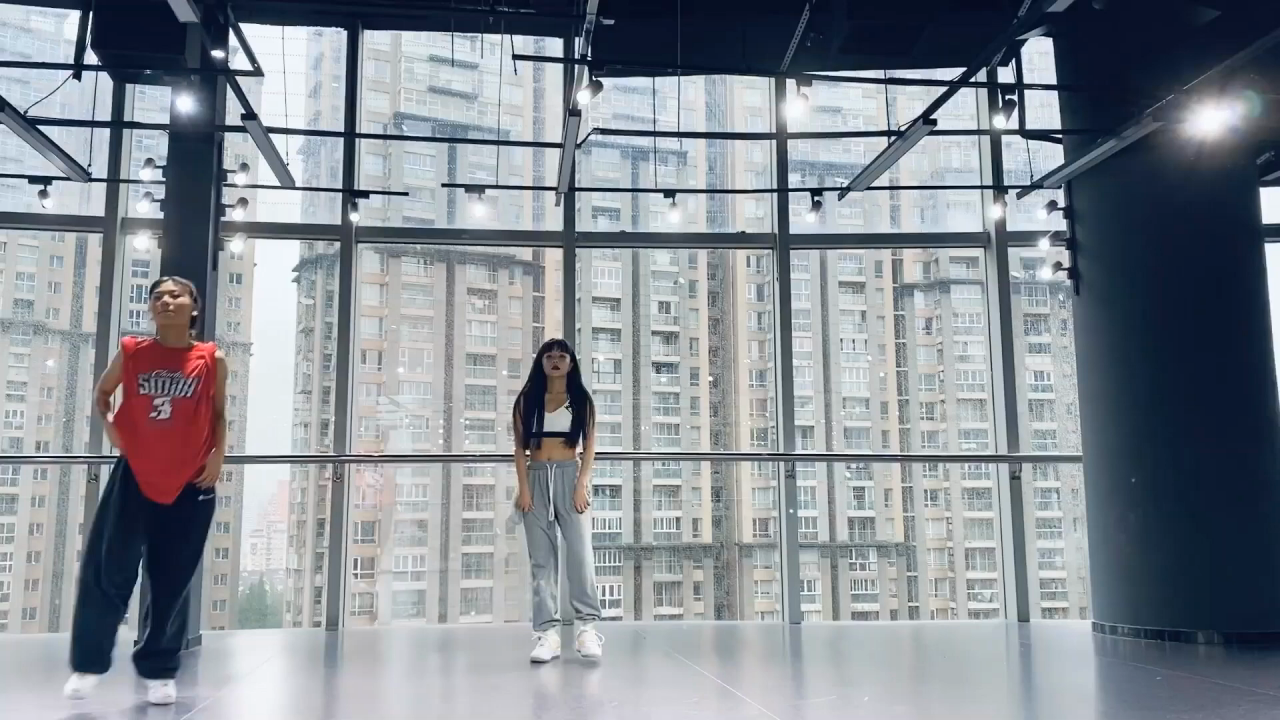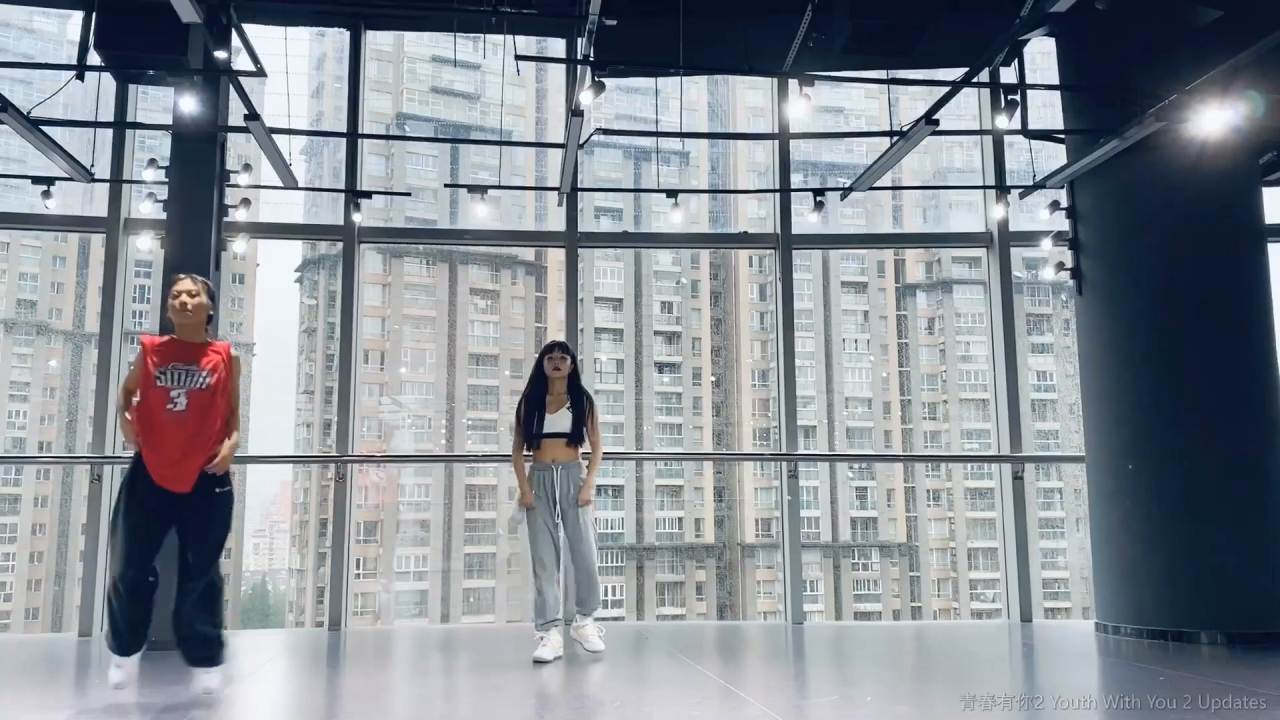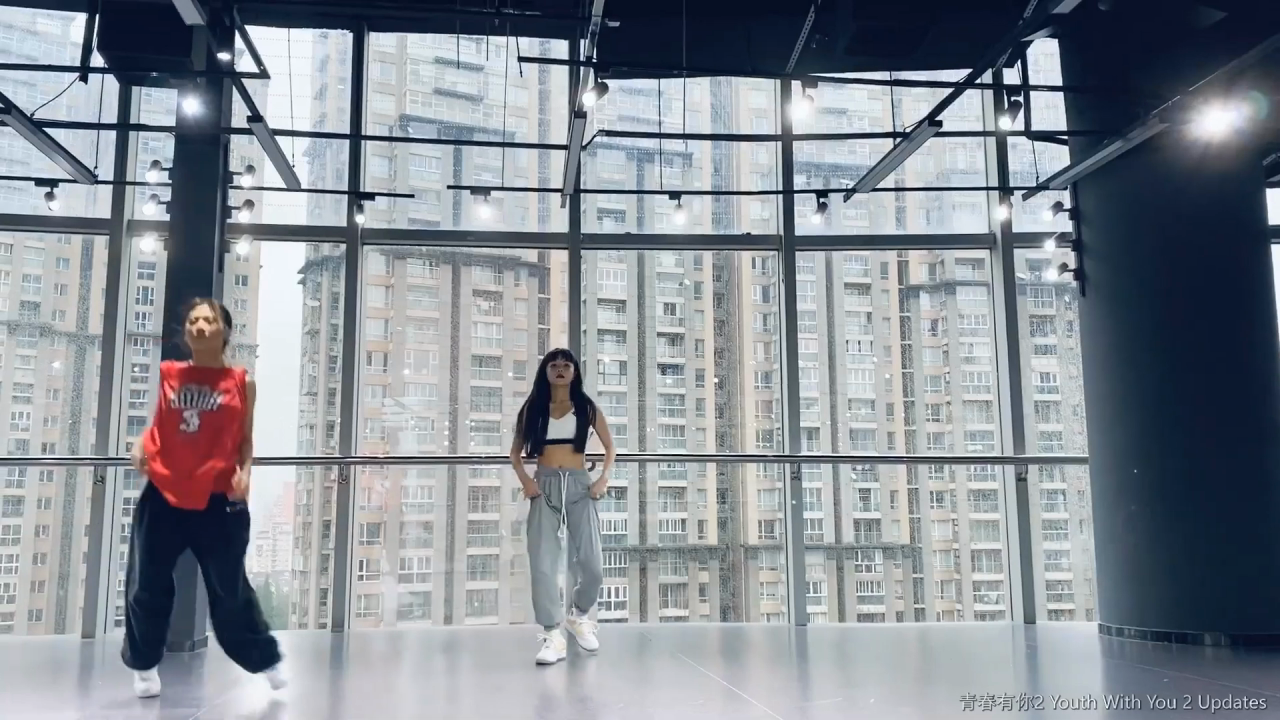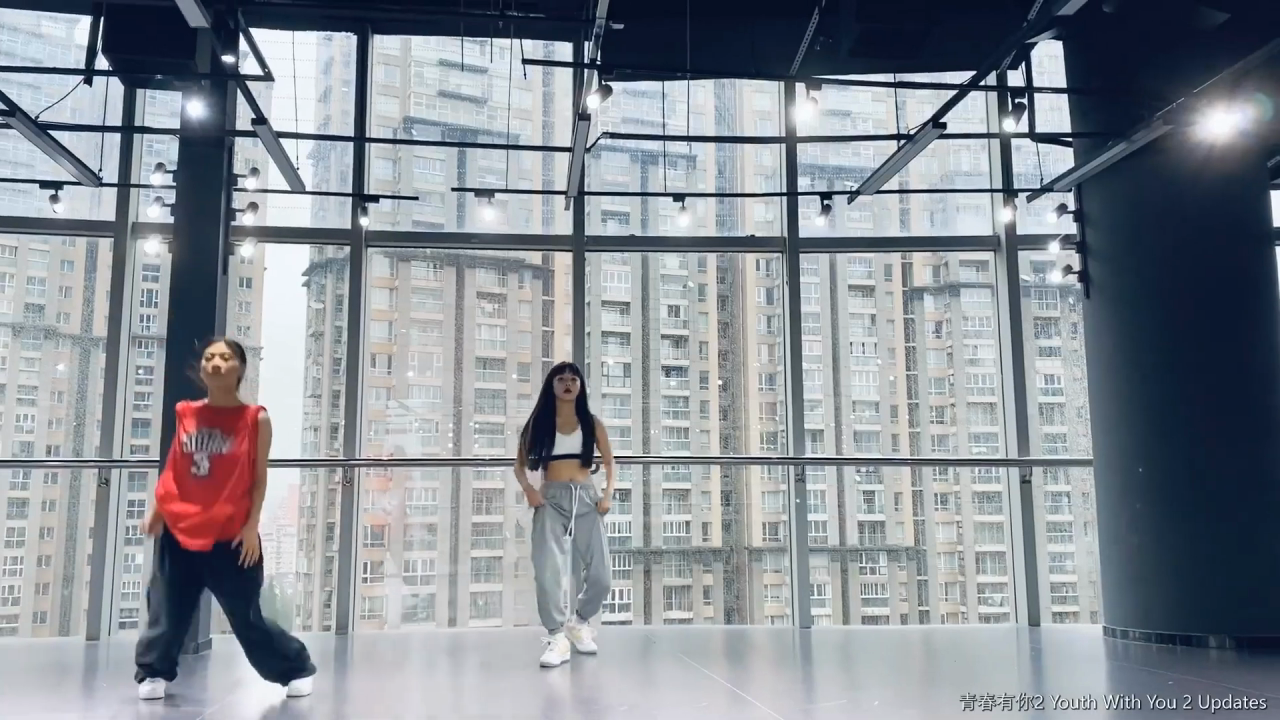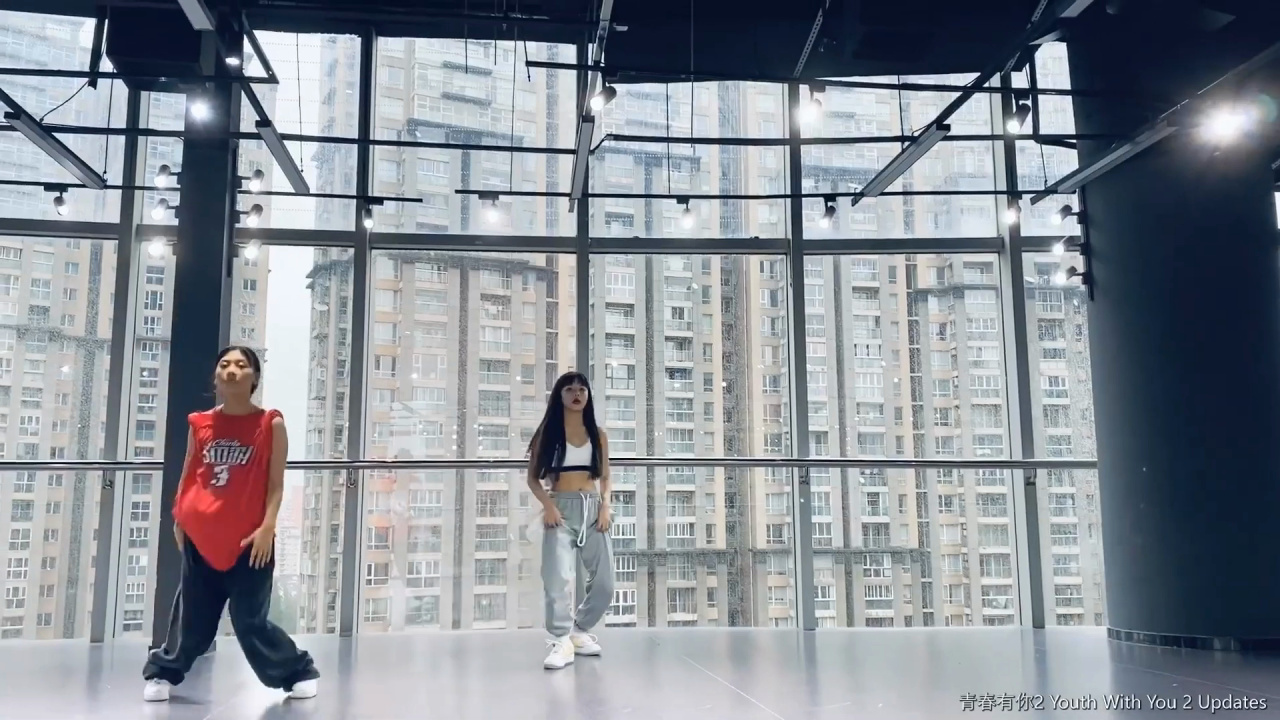
dt=0.1s
person 1, frame 1
left shoulder: (211, 360)
right shoulder: (131, 353)
left elbow: (218, 418)
right elbow: (102, 394)
left wrist: (217, 460)
right wrist: (111, 429)
left hip: (187, 485)
right hip: (132, 479)
left knee: (171, 584)
right knee: (105, 574)
left ankle: (159, 671)
right ankle: (87, 667)
person 1, frame 2
left shoulder: (226, 357)
right shoulder: (151, 350)
left elbow: (232, 416)
right elbow: (127, 394)
left wrist: (230, 445)
right wrist: (126, 421)
left hip: (204, 476)
right hip: (150, 472)
left knee: (200, 572)
right knee: (130, 565)
left ankle: (205, 659)
right ankle: (125, 650)
person 1, frame 3
left shoulder: (240, 383)
right shoulder: (169, 374)
left elbow: (244, 440)
left wrist: (244, 473)
right wrist: (141, 454)
left hip: (216, 498)
right hip: (163, 493)
left knee: (229, 585)
right knee: (146, 584)
left ankle: (265, 660)
right ankle: (145, 666)
person 1, frame 4
left shoulder: (255, 419)
right shoulder: (185, 414)
left elbow: (258, 478)
right elbow: (173, 465)
left wrist: (253, 528)
right wrist: (156, 510)
left hip: (230, 534)
right hip: (179, 531)
left knee: (246, 618)
right knee: (168, 616)
left ankle: (296, 670)
right ankle: (154, 673)
person 1, frame 5
left shoulder: (271, 424)
right shoulder: (198, 423)
left elbow: (274, 479)
right elbow: (187, 475)
left wrist: (264, 531)
right wrist: (178, 520)
left hip: (248, 540)
right hip: (201, 538)
left knee: (251, 624)
right knee: (193, 623)
left ankle: (299, 674)
right ankle: (161, 674)
person 2, frame 1
left shoulder: (582, 399)
right shoulder: (528, 399)
left elbow: (588, 449)
right elbow: (520, 448)
left wrist: (582, 486)
right wrist: (522, 488)
left hip: (569, 477)
right hip: (537, 480)
left knee: (579, 554)
right knee: (542, 560)
left ankle: (587, 628)
right ankle: (547, 633)
person 2, frame 2
left shoulder: (582, 401)
right shoulder: (529, 401)
left elbow: (595, 446)
right elbow: (518, 448)
left wrist: (589, 482)
right wrist: (523, 485)
left hip: (573, 478)
right hip: (539, 481)
left knee: (585, 553)
right knee: (544, 559)
left ankle: (585, 621)
right ankle: (549, 633)
person 2, frame 3
left shoulder: (587, 407)
right shoulder: (534, 407)
left elbow: (609, 446)
right elbow: (516, 451)
left wrist: (604, 479)
right wrist: (523, 477)
left hip: (579, 486)
right hip: (546, 487)
left knee: (591, 563)
right knee: (543, 563)
left ankle: (579, 615)
right ankle: (552, 634)
person 2, frame 4
left shoulder: (590, 422)
right shoulder: (539, 421)
left elbow: (609, 461)
right elbow: (520, 464)
left wrist: (608, 492)
right wrist: (528, 488)
left hip: (585, 500)
right hip: (552, 499)
left knee: (600, 576)
right knee: (547, 570)
left ankle: (578, 622)
right ankle: (556, 638)
person 2, frame 5
left shoulder: (596, 433)
right shoulder: (547, 431)
left elbow: (604, 475)
right elbow: (532, 475)
left wrist: (605, 506)
right wrist: (546, 506)
left hip: (591, 509)
right hip: (560, 509)
left knee: (604, 584)
right knee: (558, 577)
left ankle: (579, 631)
right ankle: (560, 642)
